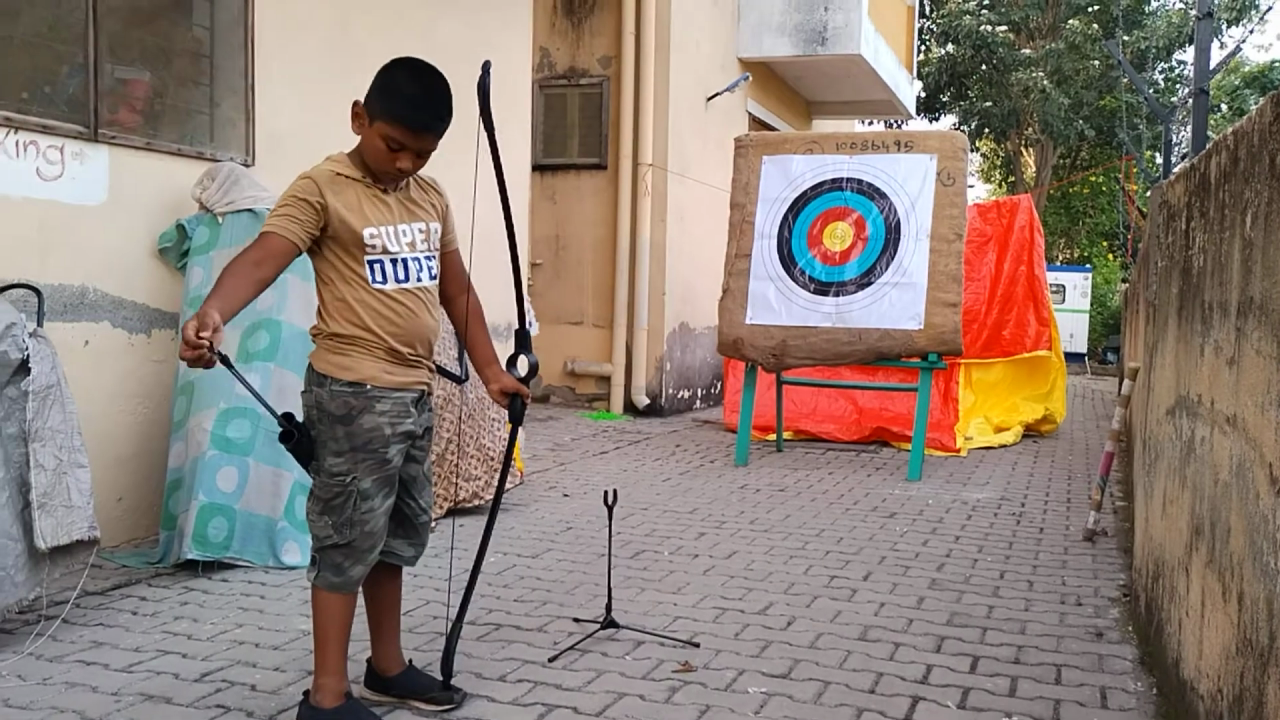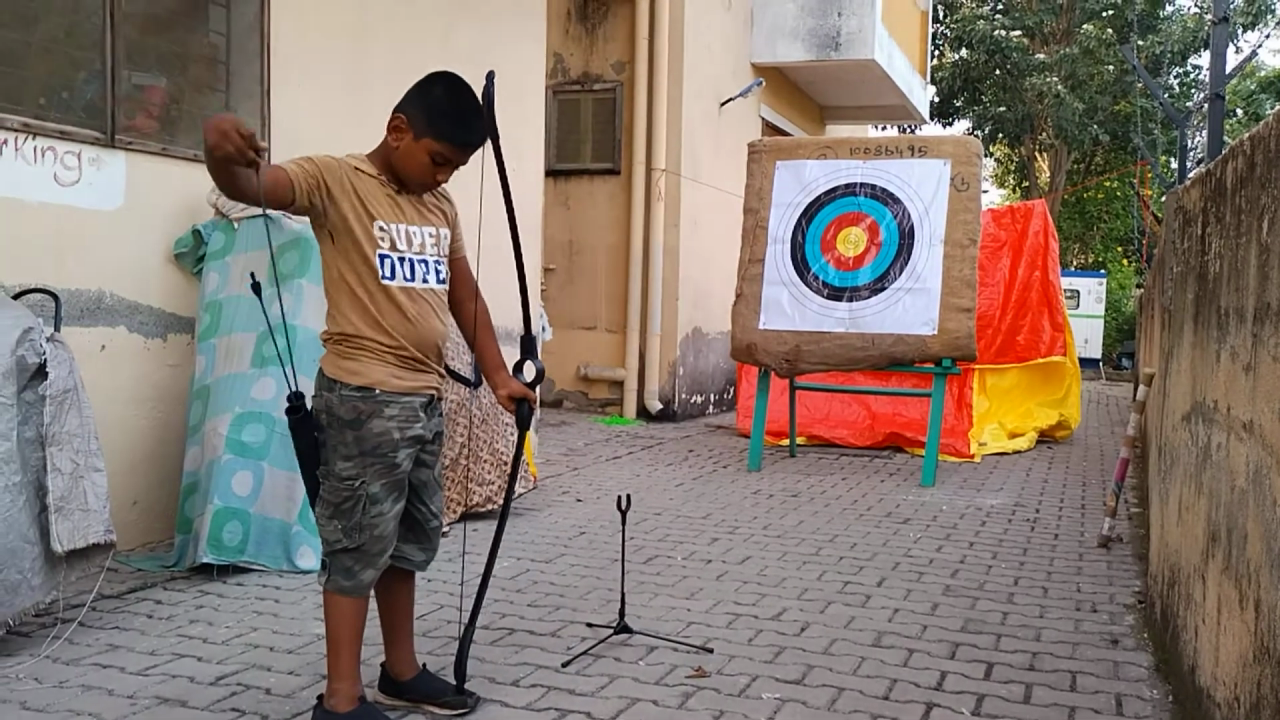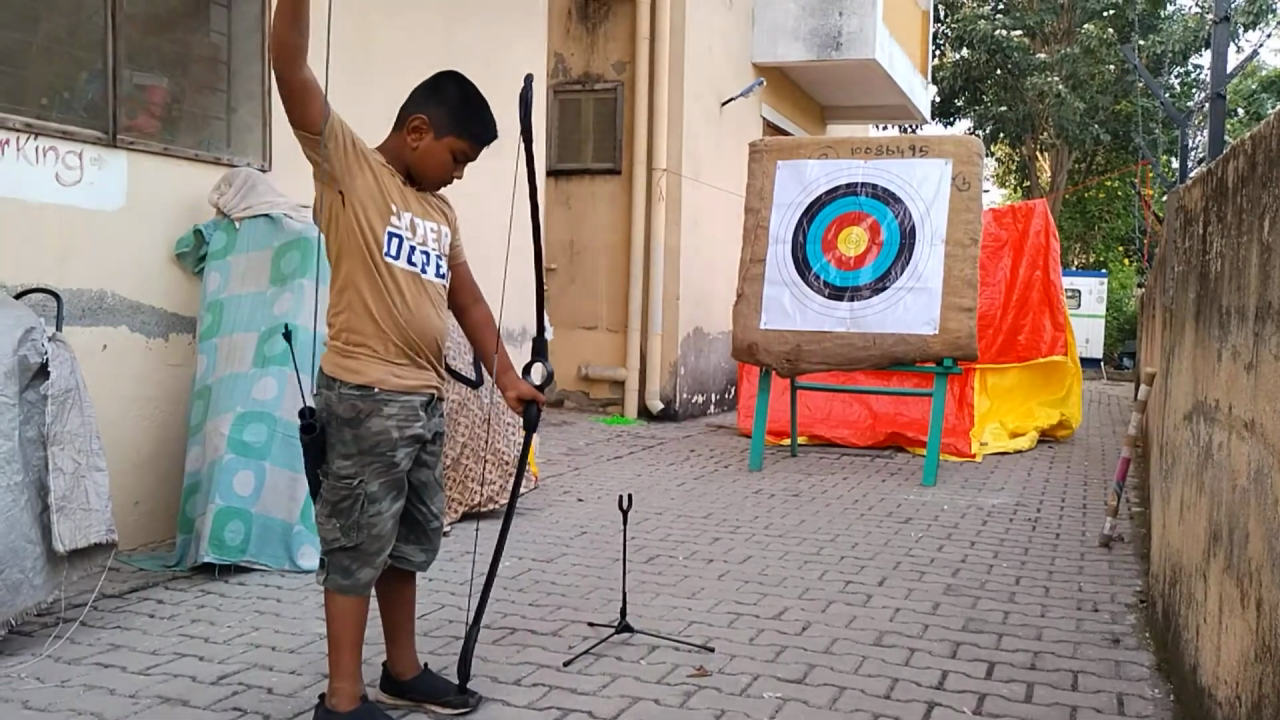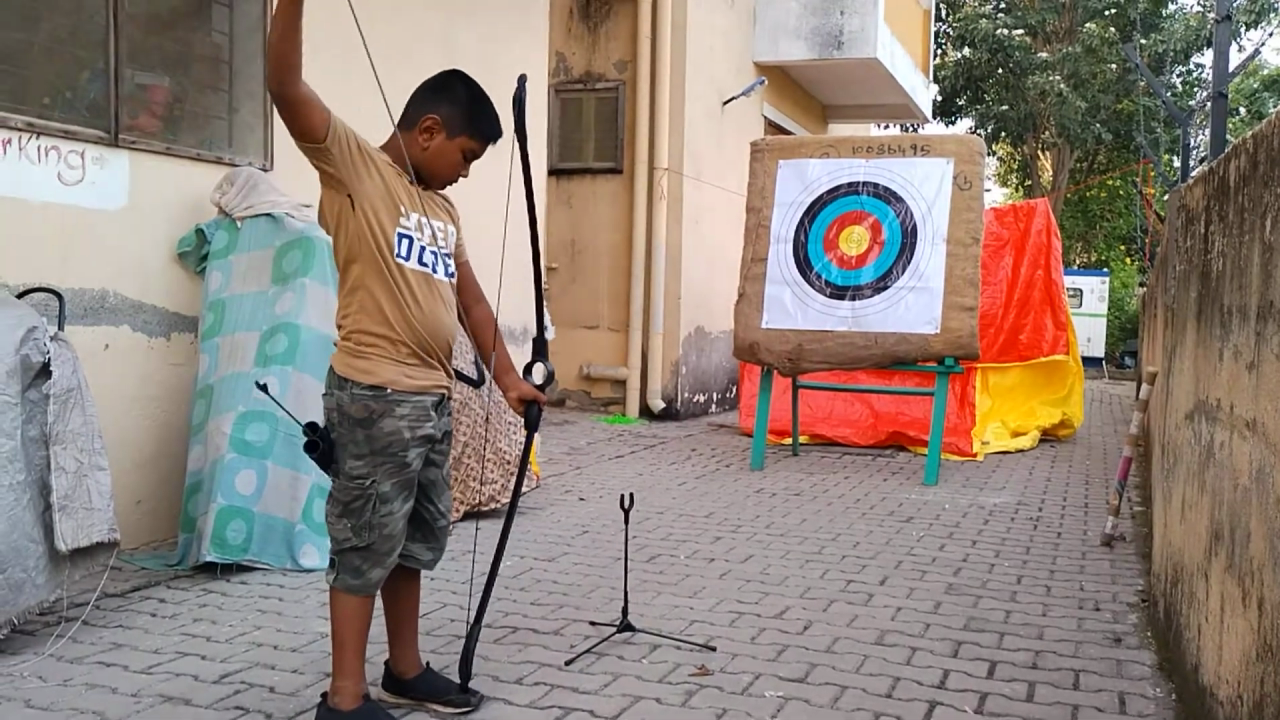
dt=0.5s
person 1, frame 1
left shoulder: (430, 197)
right shoulder: (322, 189)
left elbow: (456, 289)
right elbow: (264, 255)
left wrist: (492, 371)
right wrist: (212, 312)
left hip: (413, 393)
right hip: (352, 393)
left knee: (396, 537)
right knee: (348, 540)
left ankle: (388, 665)
person 1, frame 2
left shoulder: (440, 207)
right shoulder: (336, 180)
left elbow: (465, 298)
right elbow: (252, 185)
left wrist: (500, 377)
right wrist: (222, 153)
left hip: (425, 398)
right hip: (364, 397)
left knee: (409, 542)
right knee: (360, 546)
person 1, frame 3
left shoulder: (438, 209)
right shoulder: (347, 164)
left elbow: (465, 297)
right elbow: (291, 74)
left wrist: (506, 377)
left hip: (424, 398)
right hip: (364, 397)
left knee: (409, 542)
right knee: (357, 545)
person 1, frame 4
left shoulder: (440, 207)
right shoulder: (352, 164)
left elbow: (469, 297)
right elbow: (285, 88)
left wrist: (507, 376)
left hip: (432, 397)
right hip: (374, 397)
left knee: (414, 543)
right knee: (367, 545)
